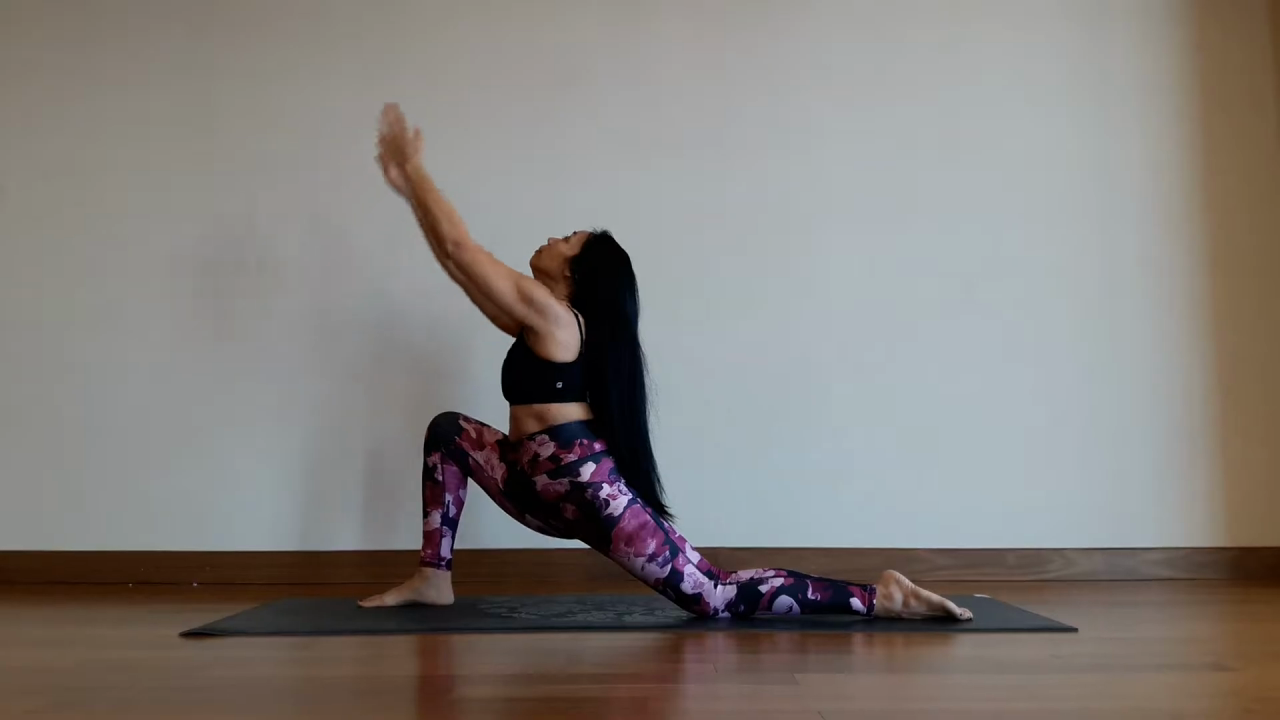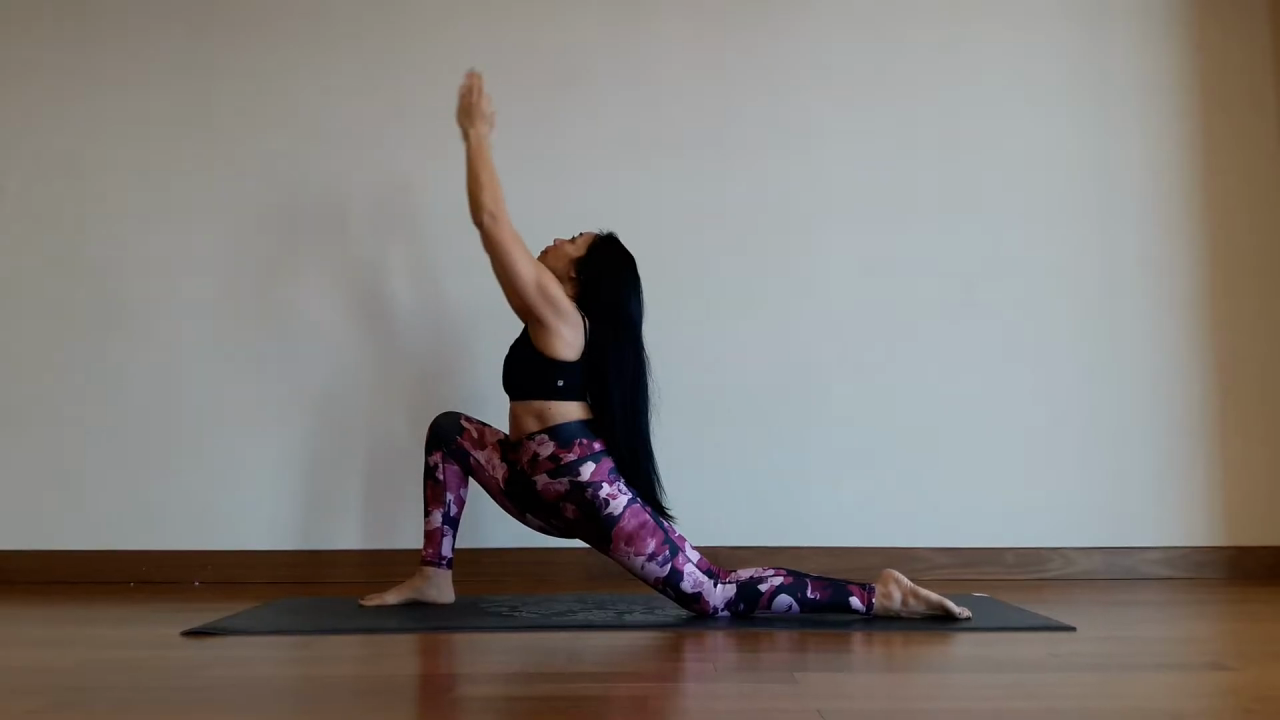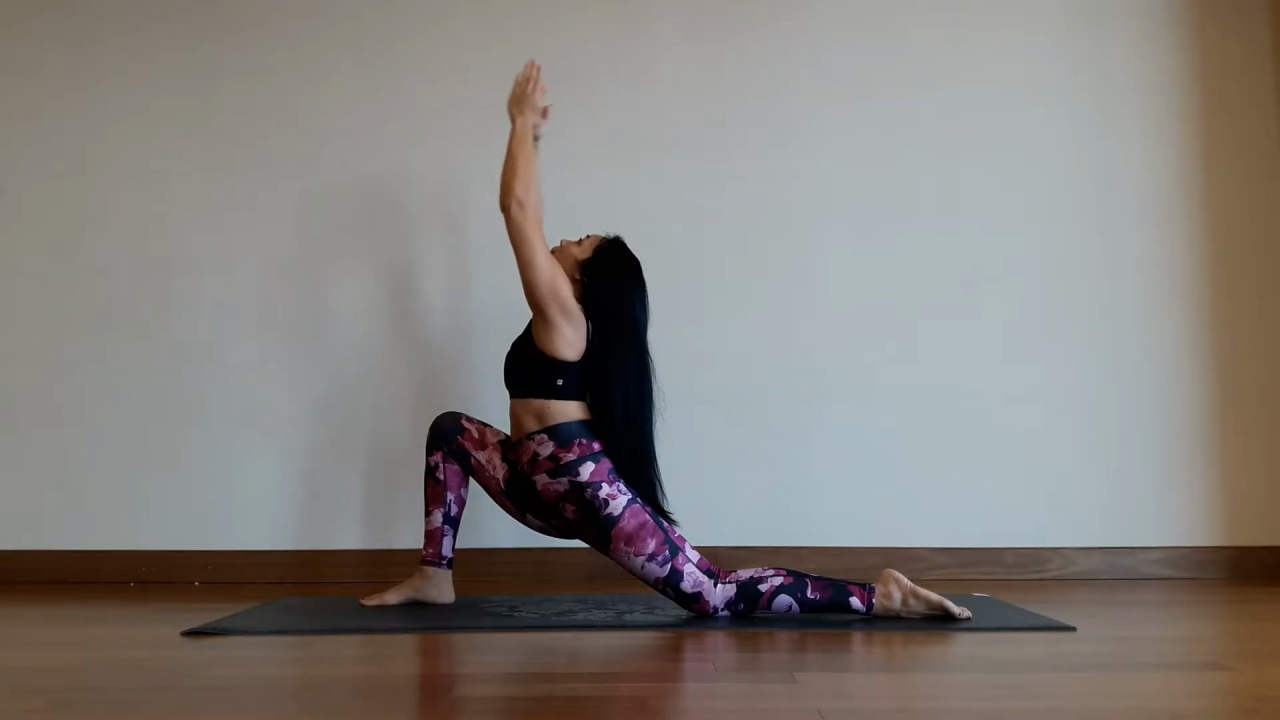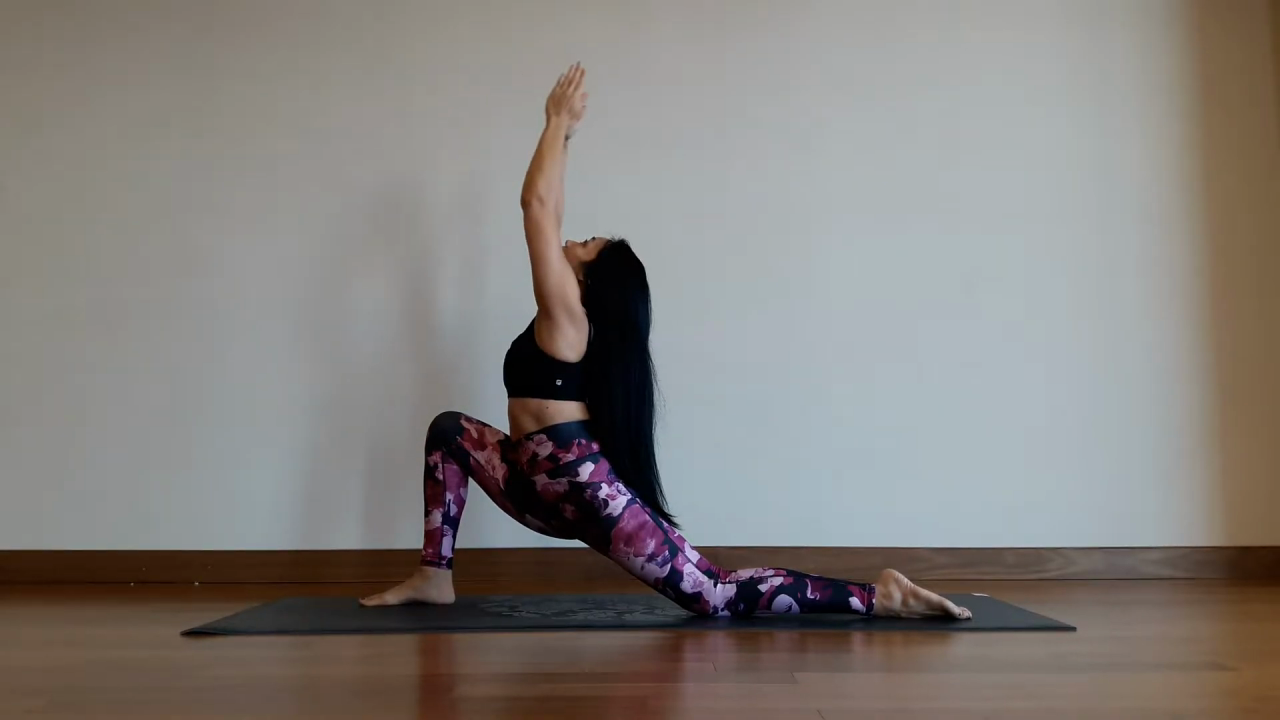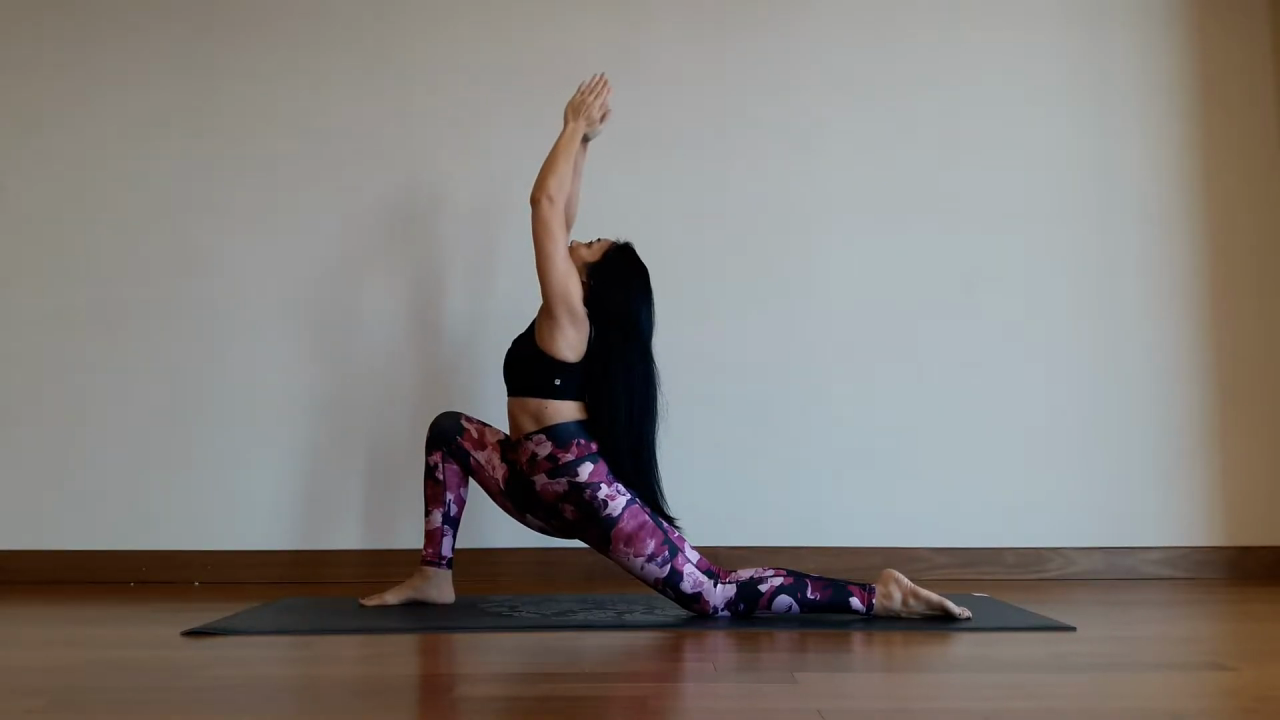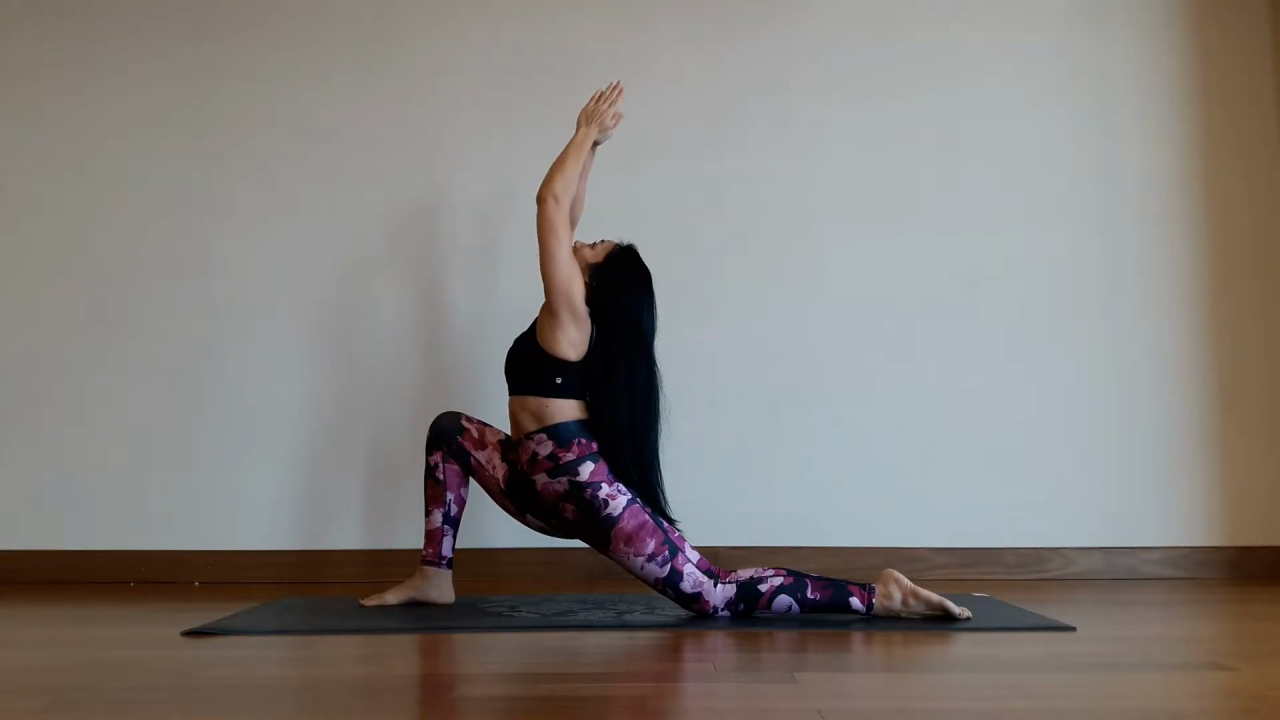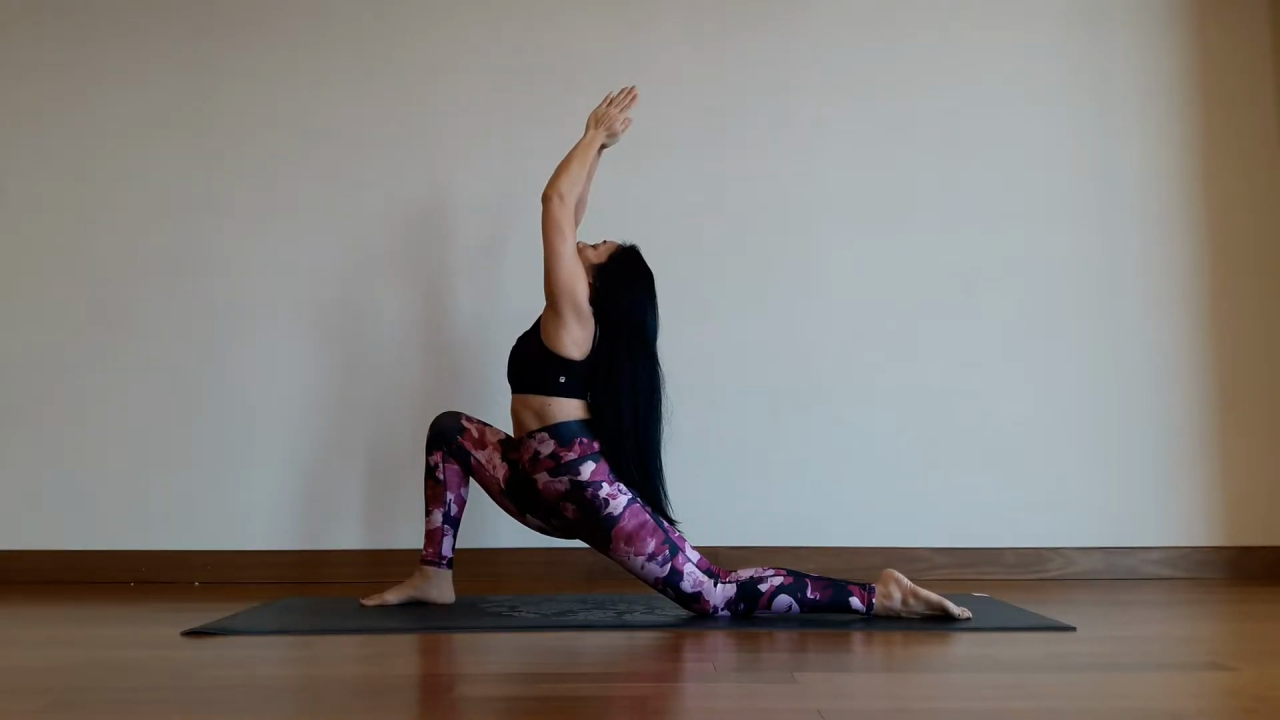
dt=0.3s
person 1, frame 1
left shoulder: (547, 312)
right shoulder: (538, 320)
left elbow: (460, 246)
right elbow: (461, 267)
left wrist: (417, 169)
right wrist: (412, 191)
left hip: (584, 484)
right hip: (552, 485)
left knee: (712, 595)
right knee: (448, 430)
left ankle: (880, 596)
right ankle: (434, 579)
person 1, frame 2
left shoulder: (555, 309)
right shoulder: (549, 317)
left elbow: (491, 219)
right elbow: (495, 229)
left wrist: (477, 134)
right wrist: (475, 138)
left hip: (584, 484)
right hip: (551, 485)
left knee: (713, 594)
right knee: (449, 430)
left ankle: (880, 597)
right ankle: (434, 577)
person 1, frame 3
left shoulder: (561, 310)
right shoulder: (565, 317)
left elbow: (515, 208)
right elbow: (527, 216)
left wrist: (524, 125)
right wrist: (527, 131)
left hip: (582, 483)
right hip: (550, 484)
left knee: (713, 594)
right knee: (450, 430)
left ankle: (878, 596)
right ankle: (435, 577)
person 1, frame 4
left shoulder: (566, 312)
right shoulder: (568, 317)
left elbow: (535, 203)
right elbow: (546, 216)
left wrist: (558, 124)
right wrist: (561, 132)
left hip: (581, 483)
right hip: (550, 484)
left knee: (711, 592)
right knee: (449, 429)
left ankle: (878, 596)
right ankle: (435, 576)
person 1, frame 5
left shoulder: (568, 311)
right shoulder: (571, 319)
left elbow: (544, 204)
right elbow: (559, 217)
left wrist: (575, 129)
right wrist: (580, 140)
left hip: (582, 485)
right hip: (550, 488)
left knee: (713, 593)
right knee: (449, 431)
left ankle: (880, 598)
right ankle: (435, 576)
person 1, frame 6
left shoulder: (569, 311)
right shoulder: (574, 317)
left elbow: (549, 202)
right elbow: (562, 217)
left wrist: (587, 134)
right wrist: (590, 142)
left hip: (582, 485)
right hip: (549, 487)
left knee: (712, 593)
right knee: (450, 430)
left ankle: (879, 597)
right ankle: (435, 576)
person 1, frame 7
left shoulder: (573, 311)
right shoulder: (574, 318)
left elbow: (555, 201)
right elbow: (567, 217)
left wrist: (596, 136)
right wrist: (597, 143)
left hip: (582, 483)
right hip: (550, 486)
left knee: (712, 593)
right knee: (449, 430)
left ankle: (879, 597)
right ankle: (435, 576)
